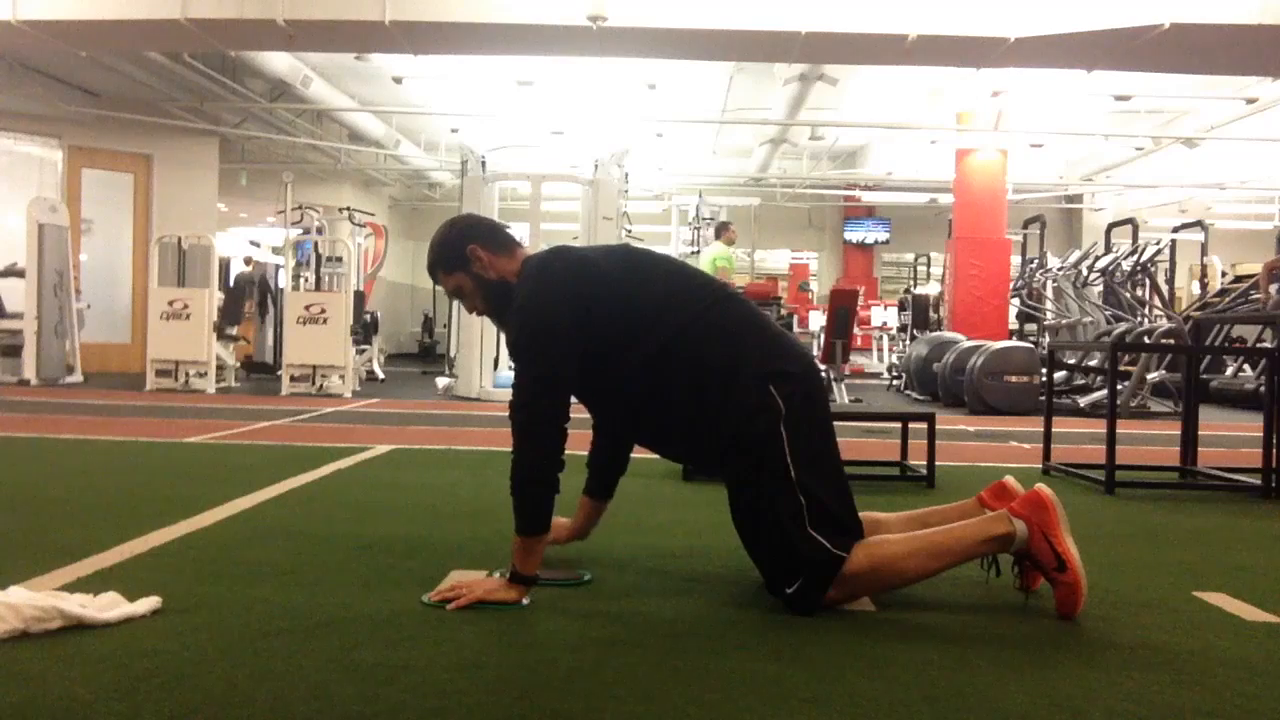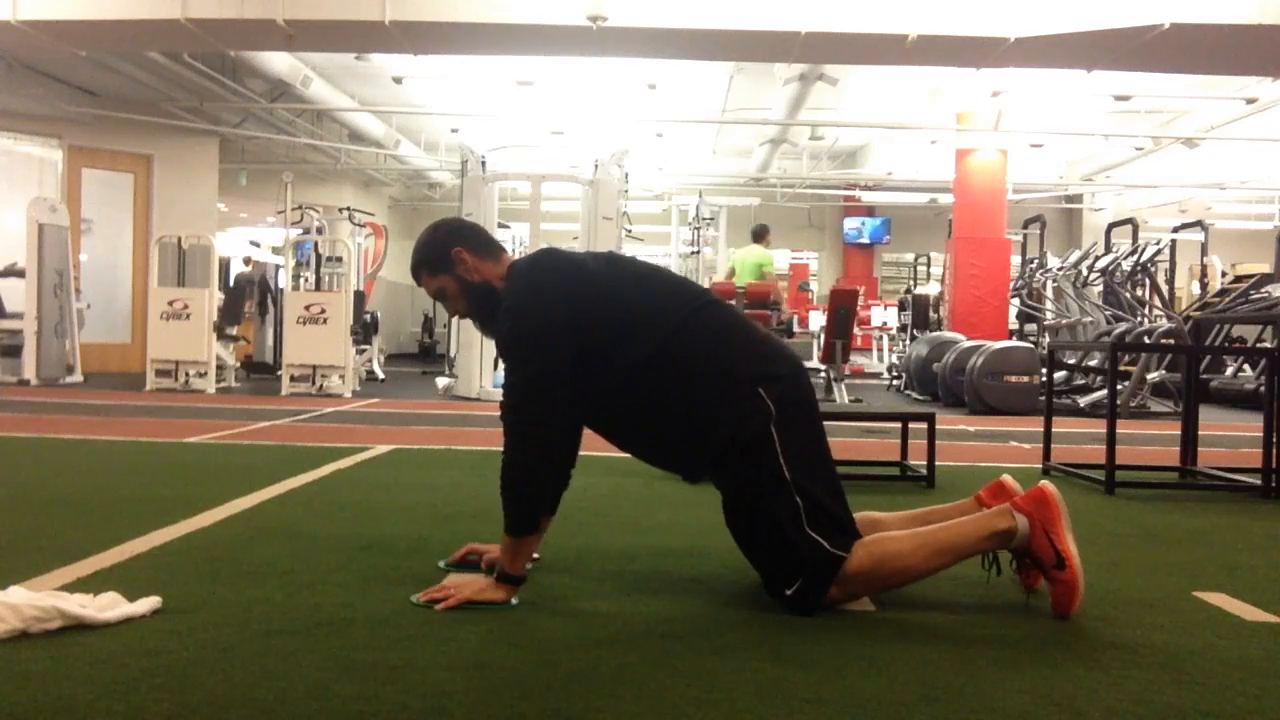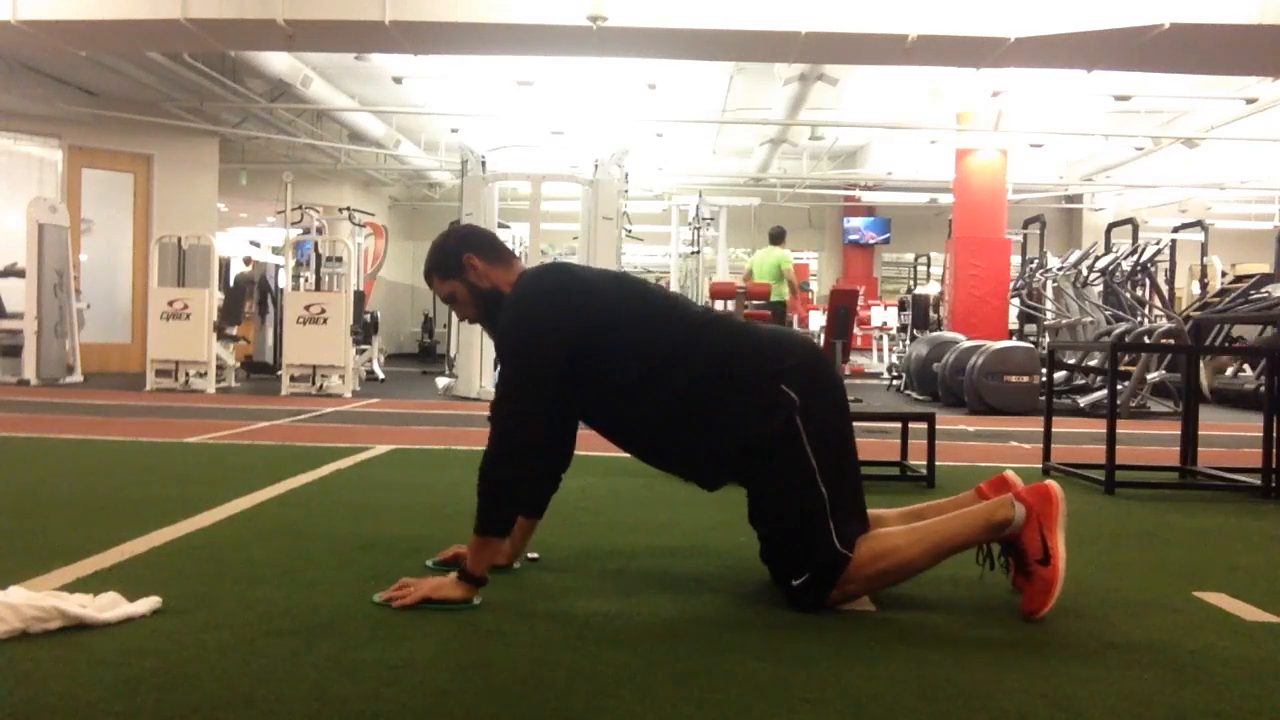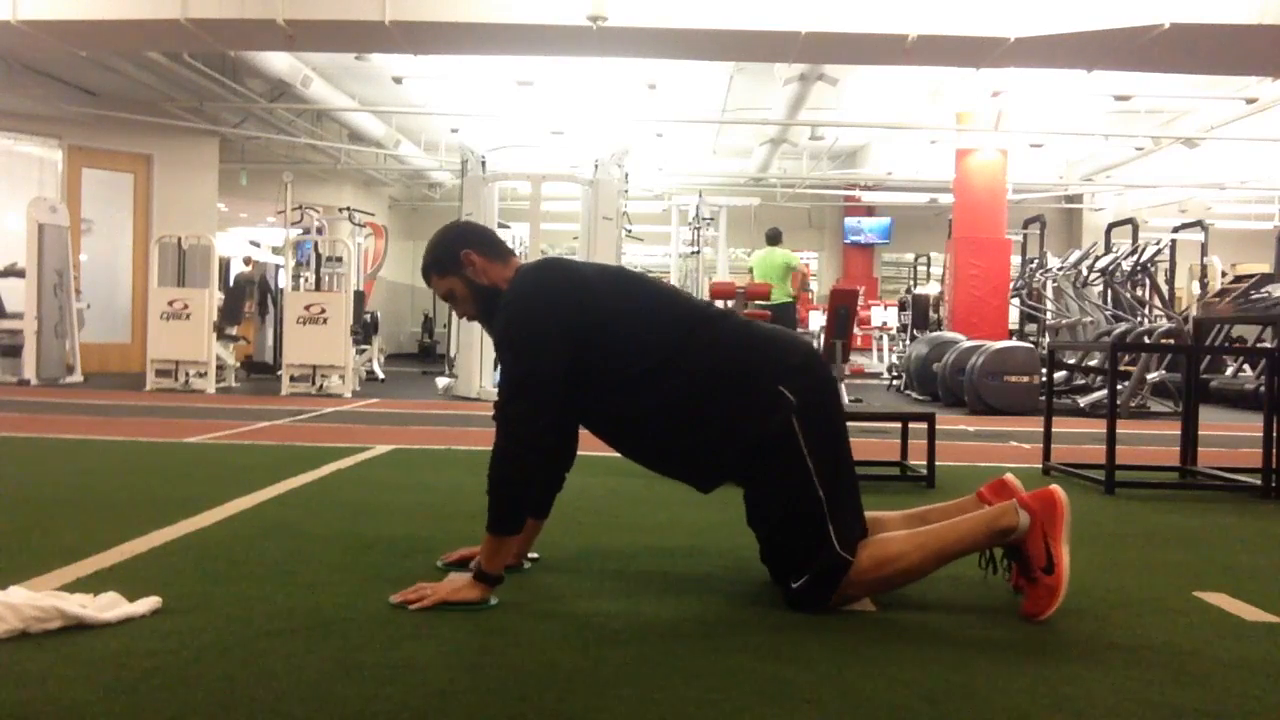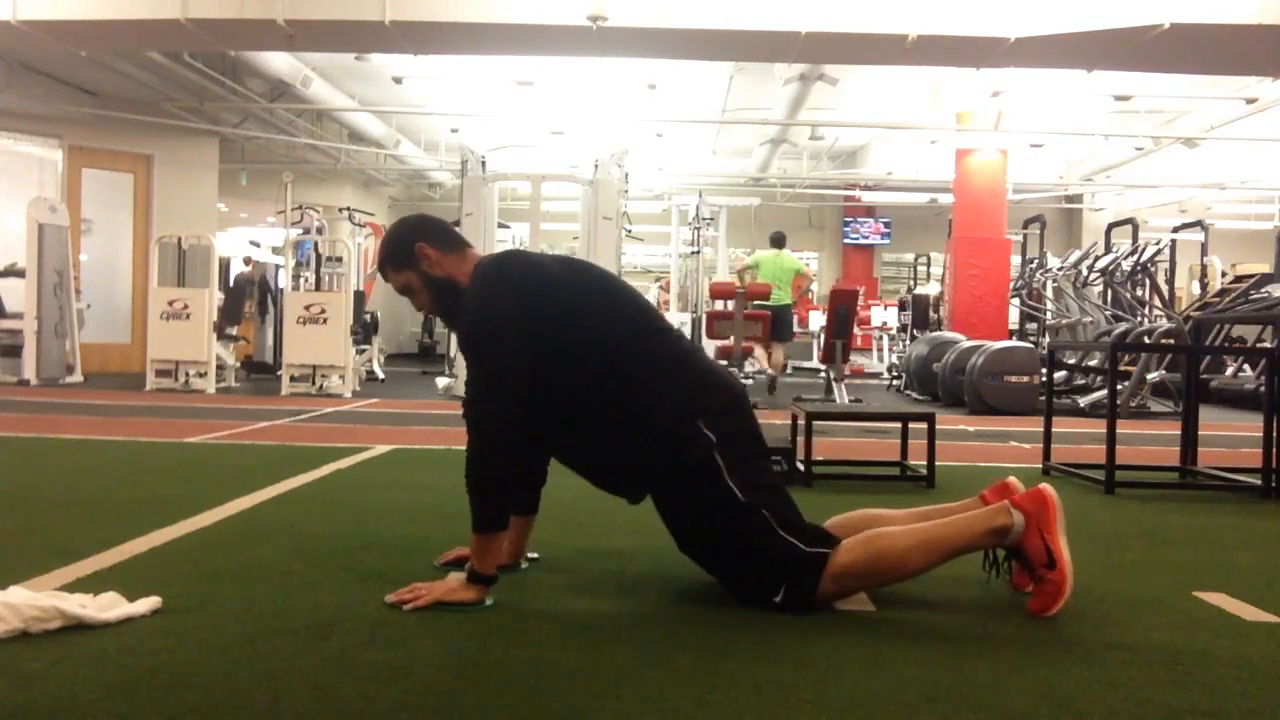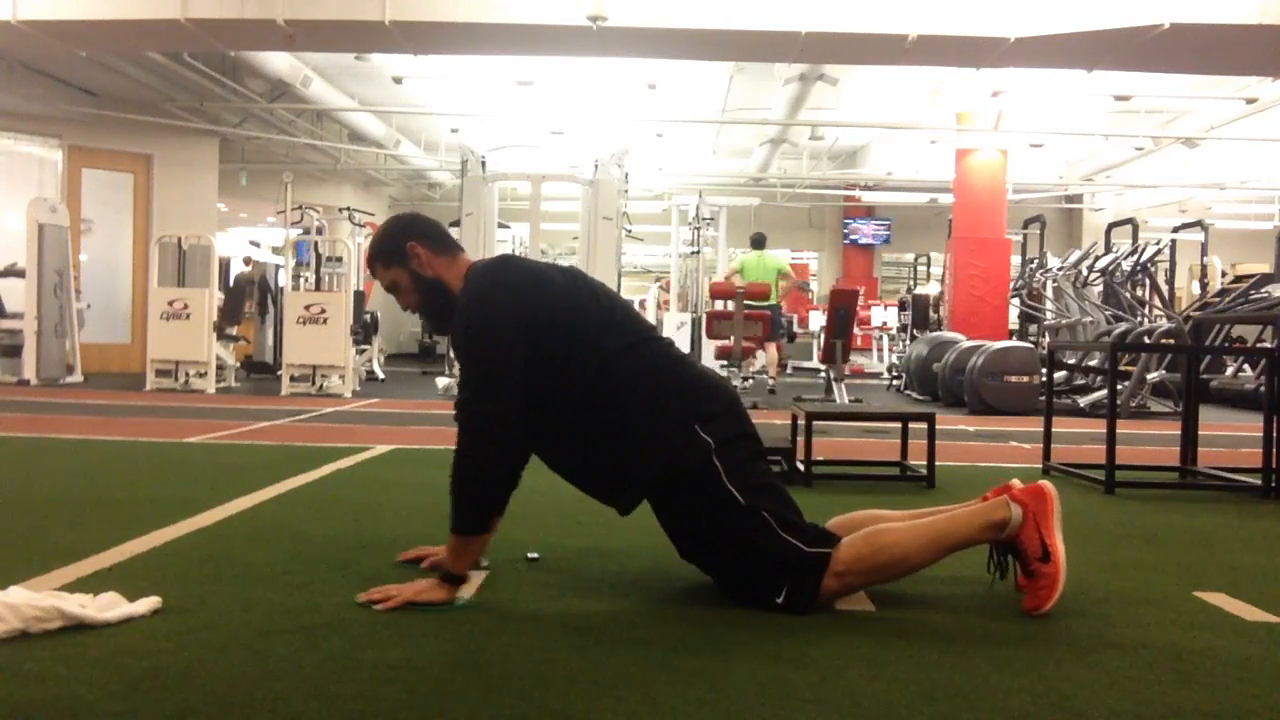
dt=0.7s
person 1, frame 1
left shoulder: (542, 294)
right shoulder: (572, 284)
left elbow: (538, 433)
right elbow: (616, 414)
left wrist: (519, 575)
right wrist: (579, 524)
left hip: (762, 399)
right hip: (760, 397)
left knee: (817, 579)
right knee: (832, 542)
left ankle: (1014, 526)
right ankle: (992, 508)
person 1, frame 2
left shoulder: (531, 296)
right shoulder: (554, 292)
left elbow: (531, 438)
right elbow: (555, 437)
left wrist: (507, 577)
right wrist: (517, 544)
left hip: (749, 404)
right hip: (743, 404)
left knee: (817, 579)
right knee: (828, 542)
left ankle: (1014, 522)
right ankle: (990, 507)
person 1, frame 3
left shoulder: (532, 308)
right shoulder: (558, 302)
left elbow: (514, 443)
right elbow: (547, 443)
left wrist: (470, 574)
right wrist: (508, 545)
left hip: (783, 399)
right hip: (774, 399)
left knee: (821, 579)
right knee: (825, 543)
left ankle: (1012, 512)
right ankle: (987, 503)
person 1, frame 4
left shoulder: (531, 303)
right shoulder: (557, 300)
left elbow: (522, 440)
right elbow: (550, 443)
left wrist: (486, 575)
right wrist: (510, 545)
left hip: (777, 399)
right hip: (770, 400)
left knee: (820, 582)
right knee: (825, 548)
left ankle: (1017, 520)
right ankle: (989, 506)
person 1, frame 5
left shoulder: (494, 296)
right shoulder: (519, 288)
left elbow: (495, 436)
right elbow: (528, 432)
left wrist: (478, 575)
right wrist: (508, 546)
left hip: (690, 433)
right hip: (687, 430)
left knee: (809, 579)
right knee: (809, 546)
left ankle: (1011, 521)
right ankle: (987, 506)
person 1, frame 6
left shoulder: (488, 302)
right shoulder: (509, 293)
left elbow: (486, 442)
right elbow: (506, 440)
left wrist: (451, 574)
right wrist: (465, 543)
left hip: (684, 439)
right hip: (683, 437)
left knee: (813, 577)
right knee: (811, 548)
left ankle: (1006, 516)
right ankle: (992, 510)
